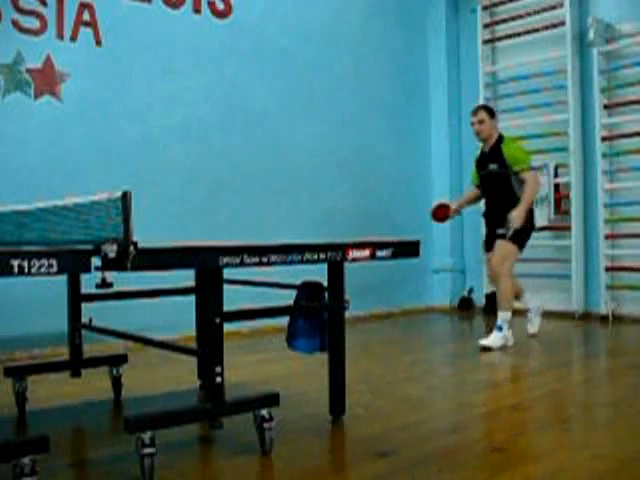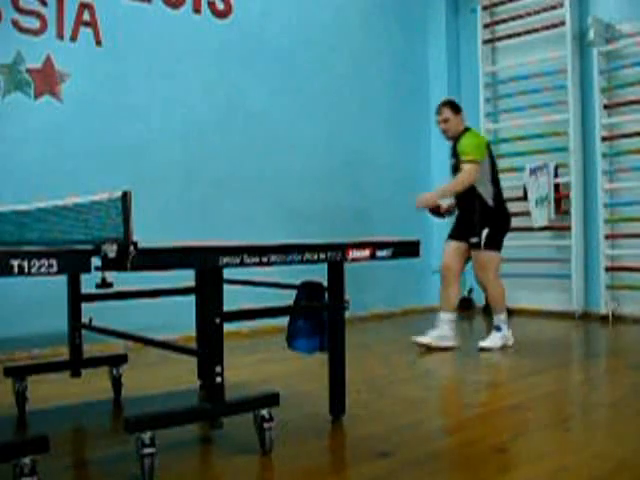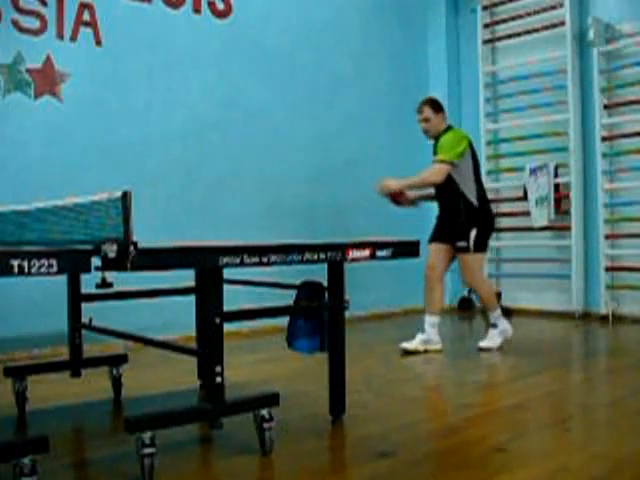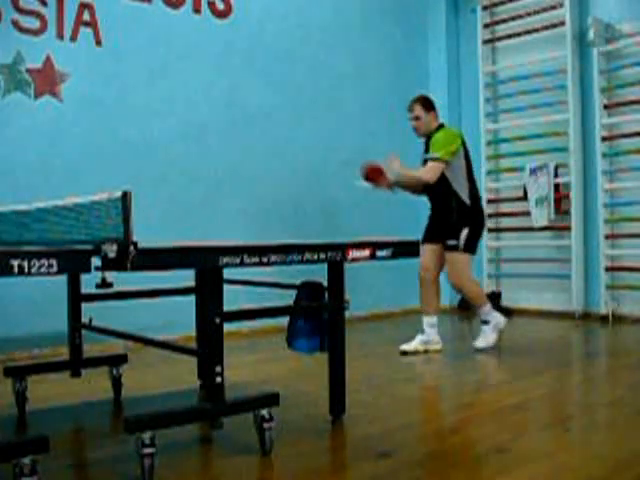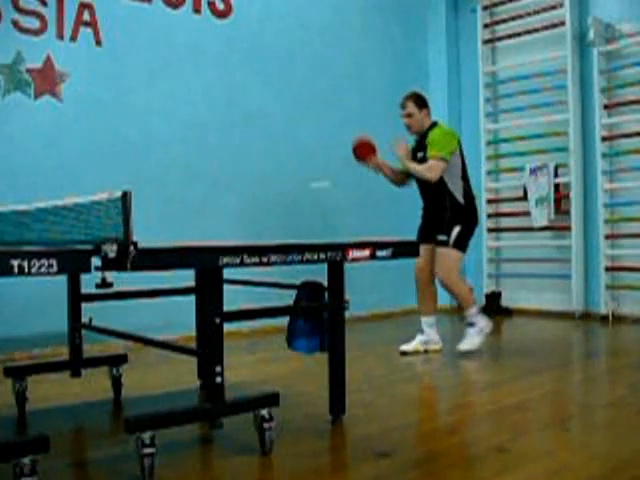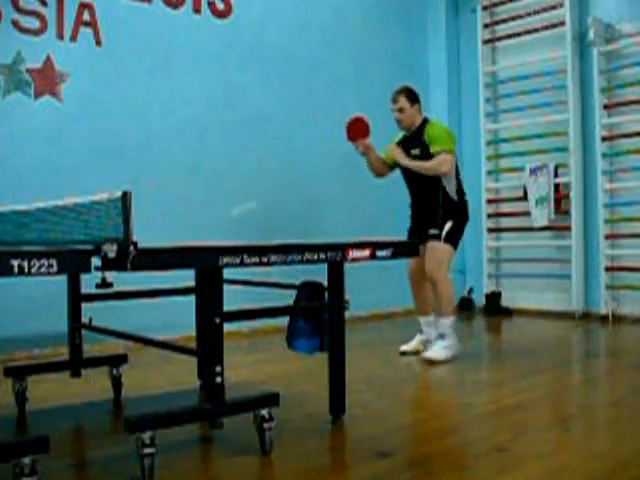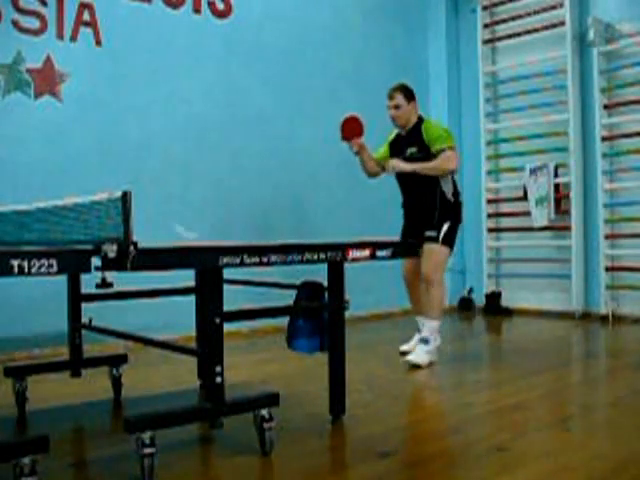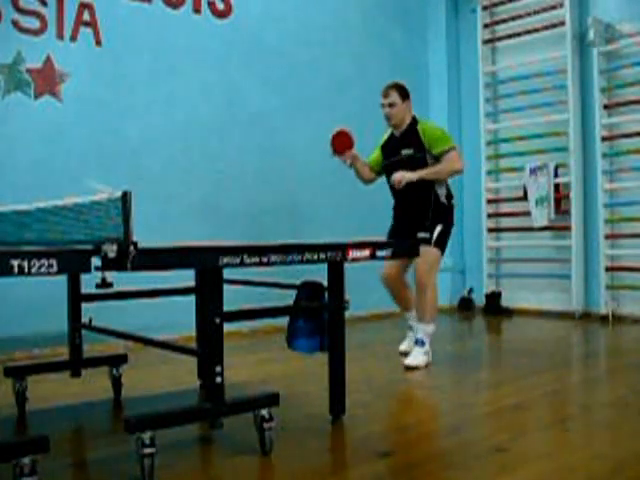
dt=0.4s
person 1, frame 1
left shoulder: (510, 148)
right shoulder: (480, 157)
left elbow: (532, 181)
left wrist: (521, 209)
right wrist: (457, 205)
left hip: (516, 220)
right hip: (494, 221)
left knee: (500, 270)
right knee: (497, 275)
left ankle: (502, 330)
right ankle: (532, 305)
person 1, frame 2
left shoulder: (471, 140)
right shoulder: (459, 144)
left elbow: (468, 175)
left wrist: (436, 195)
right wrist: (451, 205)
left hip: (488, 217)
right hip: (468, 217)
left knee: (485, 275)
right knee: (448, 269)
left ankle: (502, 330)
right ankle: (444, 331)
person 1, frame 3
left shoulder: (453, 138)
right shoulder: (442, 143)
left elbow: (436, 176)
left wrist: (400, 184)
right wrist: (416, 197)
left hip: (472, 218)
right hip: (449, 218)
left knee: (473, 277)
right knee: (433, 272)
left ankle: (499, 325)
right ankle: (430, 335)
person 1, frame 4
left shoulder: (446, 137)
right shoulder: (432, 142)
left elbow: (430, 176)
right elbow: (425, 186)
left wrist: (400, 170)
right wrist: (395, 183)
left hip: (463, 217)
right hip: (441, 217)
left knee: (458, 278)
right knee: (426, 272)
left ankle: (490, 318)
right ankle: (429, 335)
person 1, frame 5
left shoulder: (441, 135)
right shoulder: (419, 143)
left elbow: (432, 173)
right elbow: (402, 179)
left wrist: (406, 160)
right wrist: (381, 166)
left hip: (457, 215)
right hip: (433, 215)
left knee: (446, 275)
right knee: (422, 273)
left ankle: (477, 322)
right ankle: (429, 335)
person 1, frame 6
left shoulder: (436, 131)
right shoulder: (402, 140)
left elbow: (444, 166)
right elbow: (381, 170)
left wrist: (405, 161)
right wrist: (368, 151)
left hip: (447, 212)
right hip: (421, 214)
left knee: (435, 271)
right knee: (416, 273)
left ankle: (447, 337)
right ankle: (427, 333)
person 1, frame 7
left shoulder: (433, 130)
right shoulder: (395, 140)
left elbow: (451, 163)
right elbow: (374, 169)
left wrist: (409, 166)
right wrist: (361, 151)
left hip: (441, 213)
right hip: (414, 215)
left knee: (431, 274)
right knee: (411, 275)
left ankle: (428, 343)
right ankle: (425, 331)
person 1, frame 8
left shoulder: (429, 132)
right shoulder: (387, 141)
left elbow: (456, 164)
right elbow: (369, 175)
left wrist: (414, 174)
right wrist: (354, 161)
left hip: (434, 215)
right hip: (404, 217)
left knee: (424, 275)
right knee: (390, 275)
left ankle: (422, 345)
right ankle: (417, 326)
